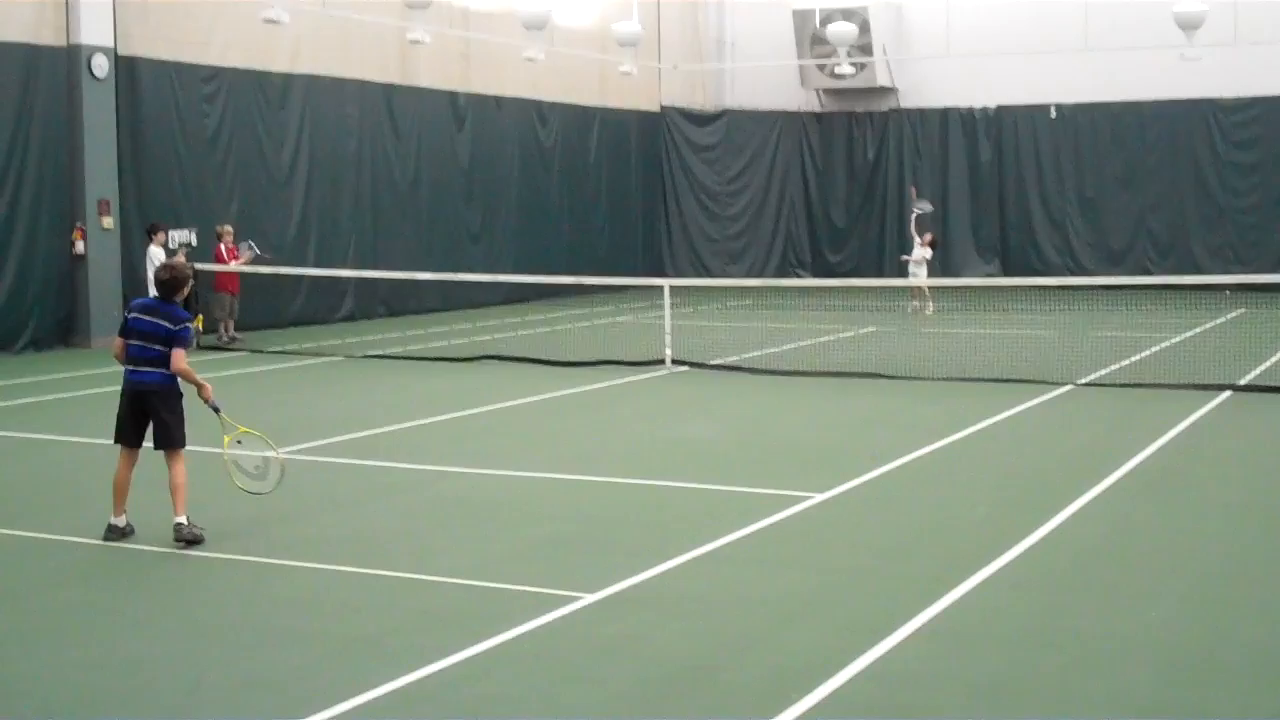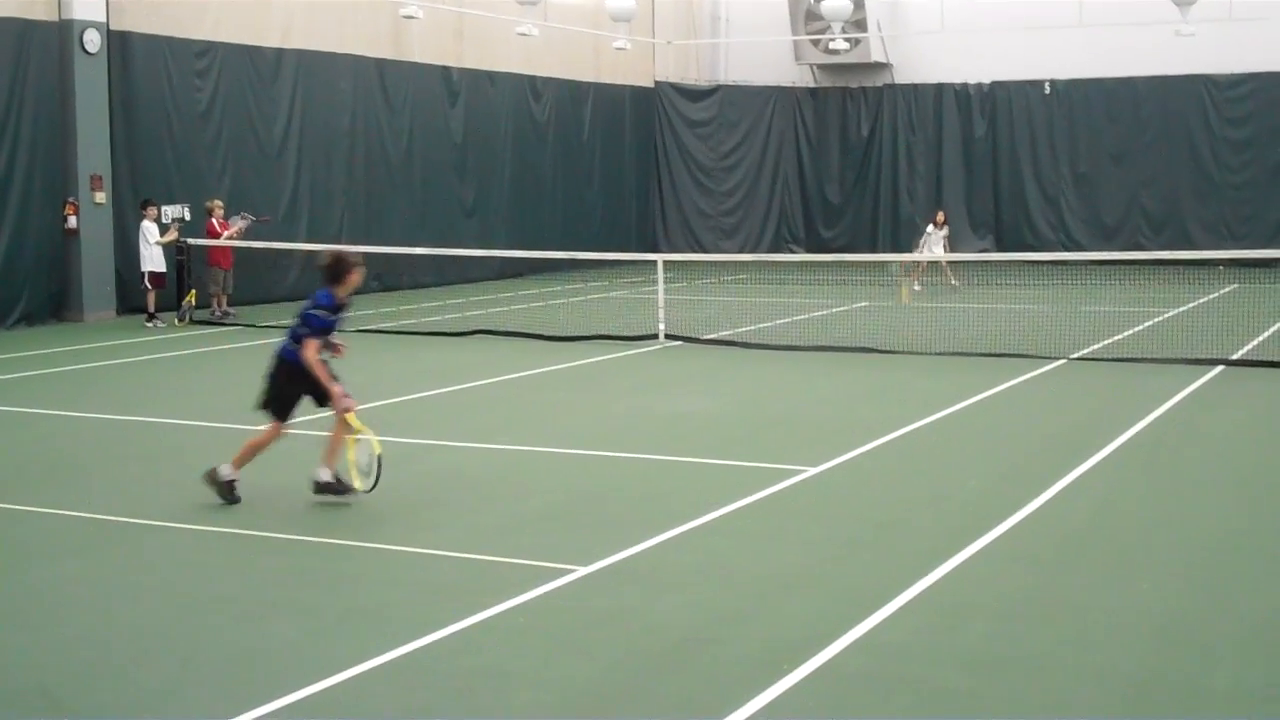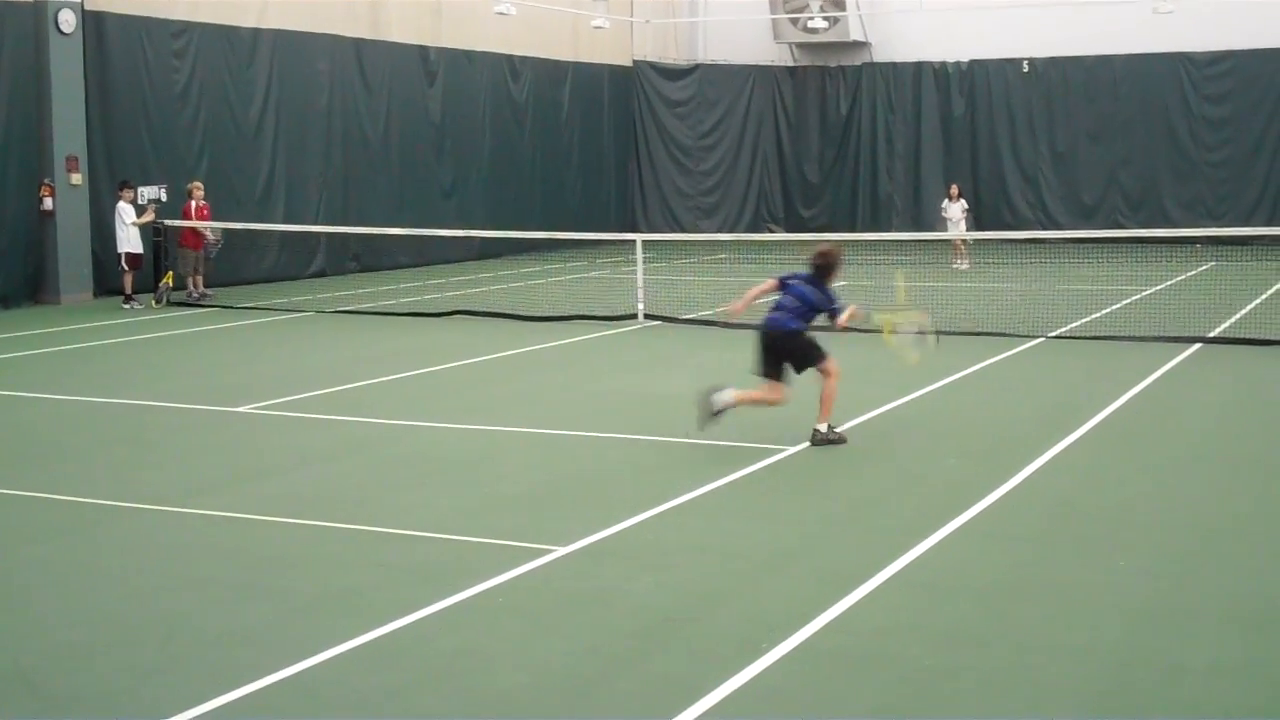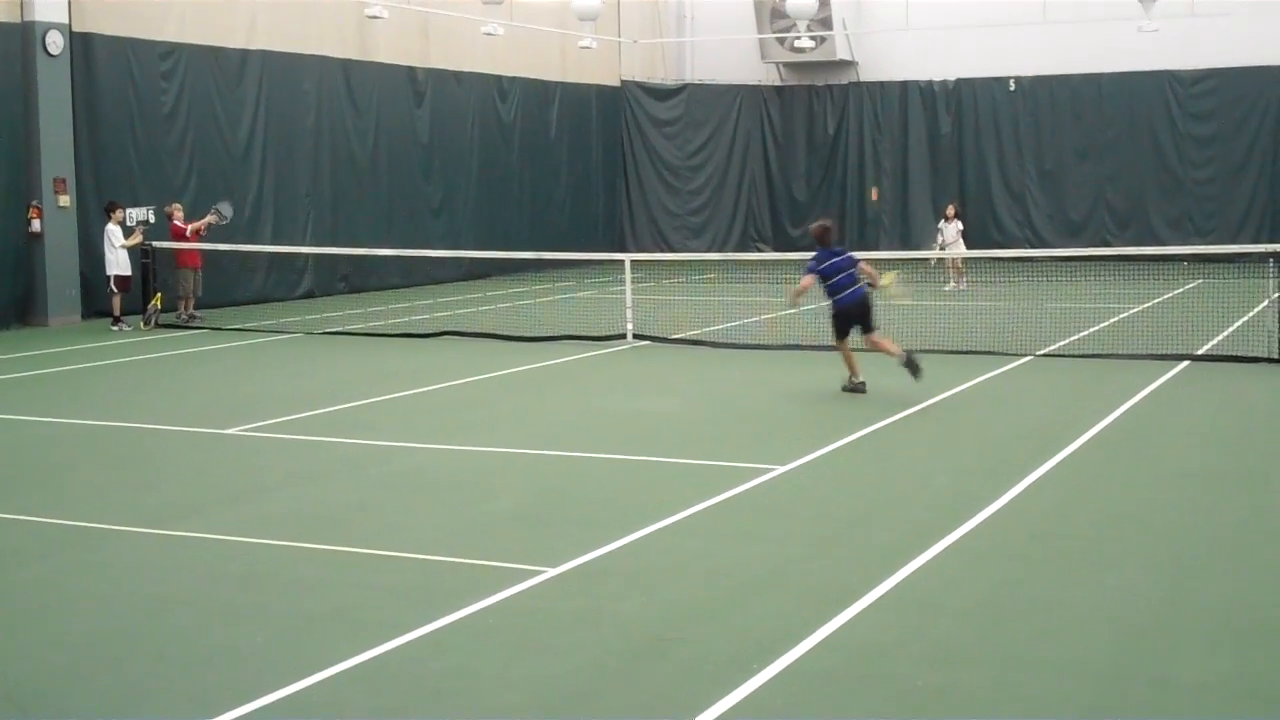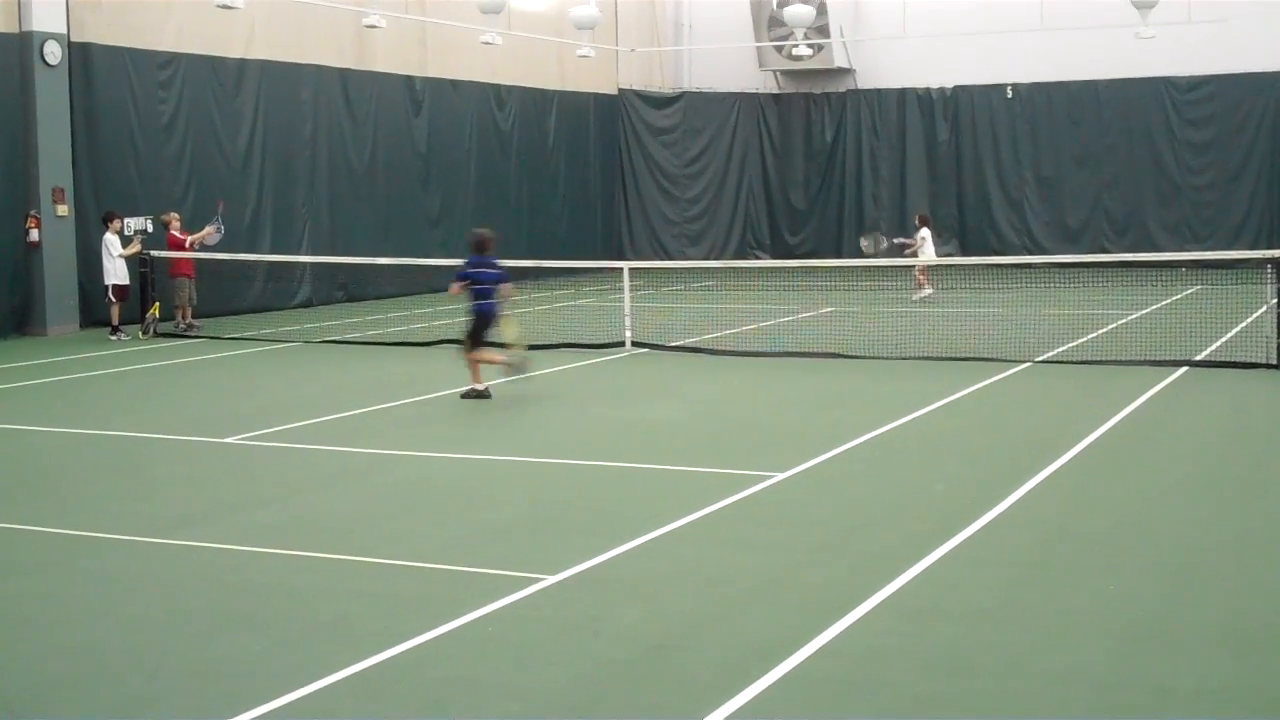
dt=1s
person 1, frame 1
left shoulder: (135, 307)
right shoulder: (180, 319)
left elbow: (118, 350)
right elbow: (178, 366)
right wrist: (201, 385)
left hip: (132, 388)
right hip: (163, 391)
left knee: (127, 456)
right knee: (175, 458)
left ankle: (117, 522)
right ankle: (181, 522)
person 1, frame 2
left shoulder: (337, 301)
right shoulder: (322, 307)
right elbow: (309, 355)
left wrist: (330, 344)
right wrist: (331, 386)
left hip: (307, 365)
right hip: (292, 365)
left knee: (346, 411)
right knee: (276, 428)
left ankle: (325, 477)
right ankle: (225, 474)
person 1, frame 3
left shoulder: (795, 279)
right shoulder: (827, 298)
left elbow: (764, 287)
right elbow: (839, 324)
left wrist: (741, 304)
right wrist: (849, 312)
left hip: (768, 330)
right hip: (789, 334)
left knee: (774, 397)
right knee: (831, 371)
left ankle: (721, 398)
right ankle: (822, 429)
person 1, frame 4
left shoulder: (815, 262)
right shoulder: (844, 254)
left elbow: (806, 284)
right elbow: (869, 271)
left wrist: (794, 296)
right wrist: (874, 283)
left hip: (844, 307)
right hip: (863, 299)
left knee: (841, 343)
right knee: (872, 339)
left ankle: (856, 380)
right ankle: (902, 355)
person 1, frame 5
left shoulder: (468, 266)
right shoulder: (496, 266)
left elbow: (454, 291)
right elbow: (506, 293)
left wrist: (464, 286)
left hip: (481, 312)
right hip: (490, 311)
left knee: (474, 355)
right knee: (468, 349)
left ankle: (510, 362)
right ankle: (479, 387)
